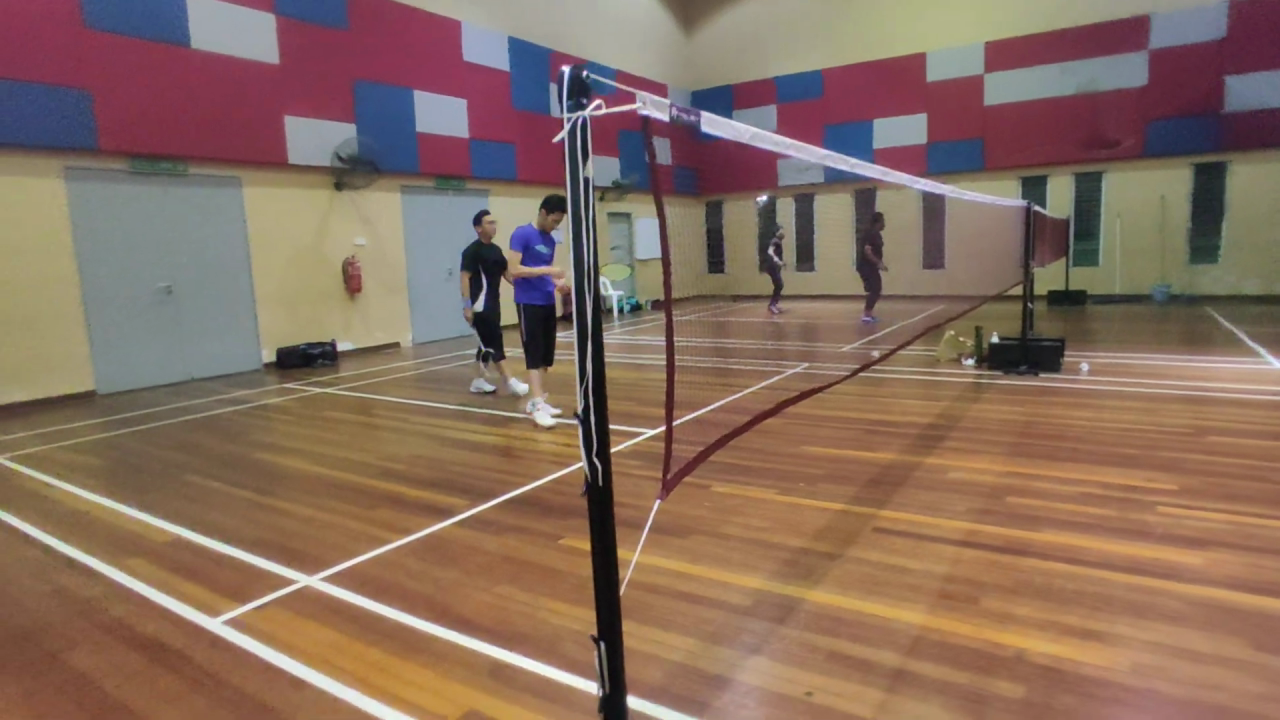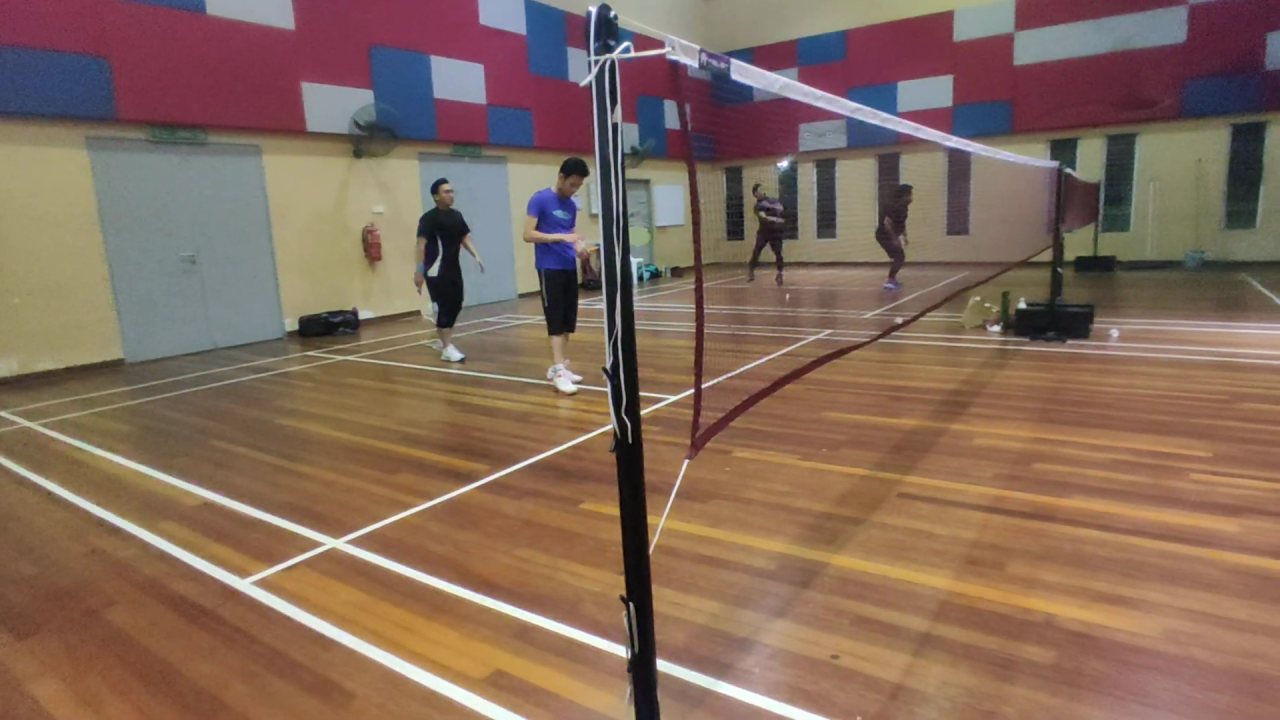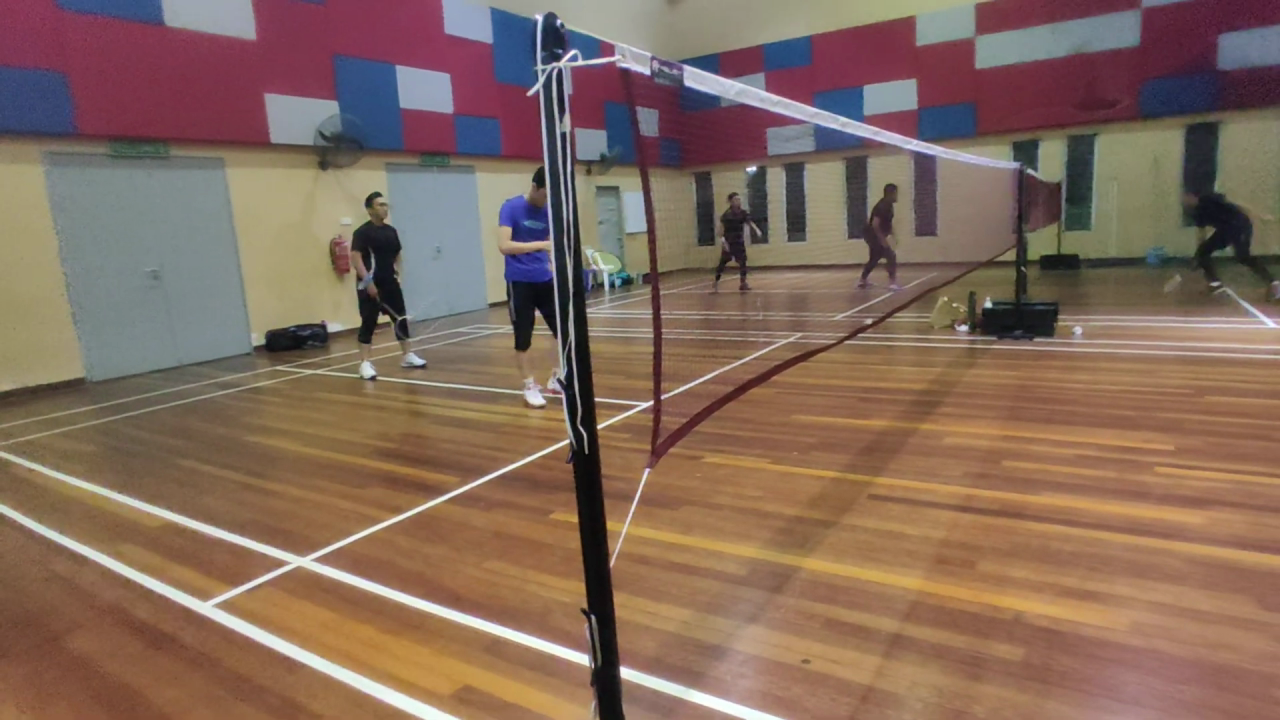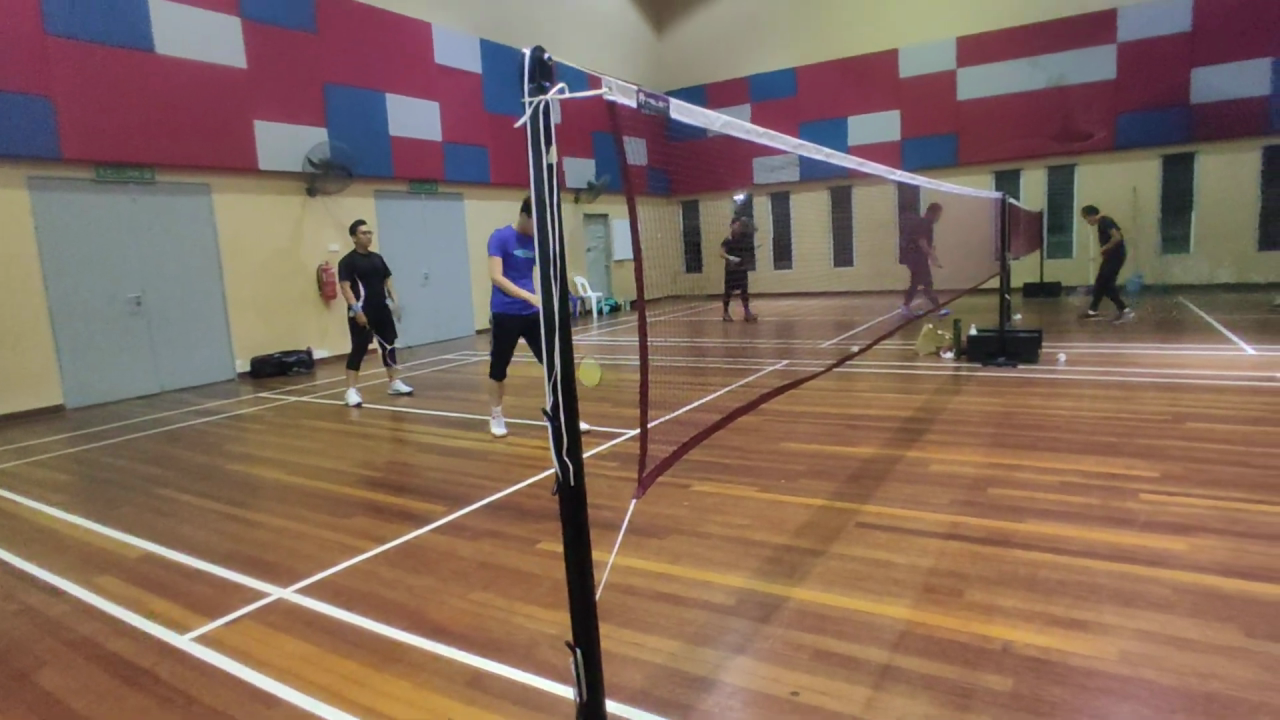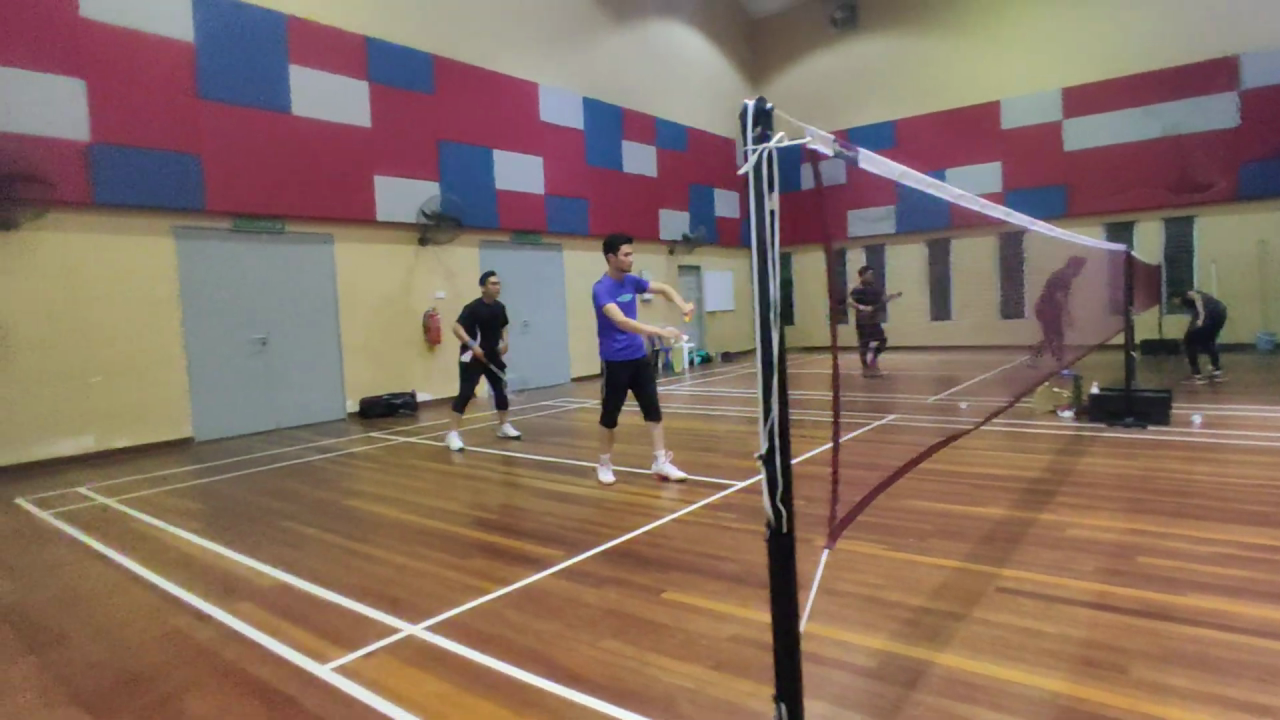
dt=1s
person 1, frame 1
left shoulder: (551, 240)
right shoulder: (522, 234)
right elbow: (514, 270)
left wrist: (558, 283)
right wrist: (547, 269)
left hip: (548, 303)
right hip: (529, 304)
left knee: (546, 355)
right knee: (534, 354)
left ankle: (538, 400)
right ankle: (537, 405)
person 1, frame 2
left shoulder: (571, 205)
right shoulder: (540, 199)
right elbow: (528, 234)
left wrist: (579, 248)
right wrist: (560, 236)
left hip: (569, 268)
right hip: (550, 269)
left knee: (568, 321)
right knee: (556, 321)
left ankle: (560, 366)
right ankle: (559, 373)
person 1, frame 3
left shoulder: (548, 213)
right shoulder: (511, 208)
right elbow: (504, 246)
left wrist: (555, 262)
right wrist: (540, 244)
left hip: (545, 280)
right hip: (520, 281)
right knee: (523, 336)
left ankle: (558, 379)
right ankle: (530, 386)
person 1, frame 4
left shoulder: (536, 242)
right shoulder: (499, 238)
right elbow: (496, 277)
right wrist: (529, 296)
left hip: (532, 313)
right hip: (505, 314)
right knee: (499, 368)
right ankle: (496, 416)
person 1, frame 5
left shoulder: (631, 281)
right shoulder: (601, 289)
left elbow: (663, 288)
right elbow: (620, 321)
left wrist: (681, 304)
right wrist: (660, 331)
left hip: (639, 357)
right hip: (615, 361)
left knee: (653, 409)
right knee: (609, 415)
left ankle: (661, 462)
right ankle: (604, 464)
person 2, frame 1
left shoulder: (496, 249)
right shoulder: (472, 251)
left elbow: (507, 273)
right elbow: (464, 278)
right wrist: (467, 305)
left hip: (492, 303)
right hip: (479, 305)
left knee: (488, 343)
right knee: (494, 341)
left ankle: (479, 381)
right ankle: (510, 382)
person 2, frame 2
left shoulder: (456, 215)
right shoulder: (429, 218)
left elbow: (465, 237)
right elbow: (421, 244)
left wrist: (476, 256)
right wrist: (419, 271)
left hip: (454, 269)
right hip: (437, 271)
left knee: (456, 306)
right knee: (445, 308)
left ankle: (445, 342)
right ankle: (447, 348)
person 2, frame 3
left shoulder: (391, 231)
right shoulder: (363, 232)
left elbow: (397, 255)
right elbow: (356, 258)
left wrist: (398, 275)
right wrist: (367, 281)
left hip: (391, 284)
right hip: (371, 286)
left knee: (401, 319)
right knee: (369, 323)
left ankle: (408, 356)
right ankle: (365, 364)
person 2, frame 4
left shoulder: (377, 258)
right shoulder: (348, 261)
left elbow: (387, 281)
right elbow: (345, 287)
left wrist: (394, 302)
right wrist: (356, 309)
left hip: (382, 310)
right hip: (361, 313)
left knee: (389, 346)
right knee: (359, 350)
left ankle: (394, 383)
right ankle: (351, 391)
person 2, frame 5
left shoulder: (500, 307)
right shoulder: (473, 308)
left elbow: (503, 327)
right elbow: (456, 328)
left wrist: (504, 342)
right wrist: (472, 344)
left hip: (492, 356)
right hip: (471, 357)
left knee: (500, 390)
right knee: (466, 393)
left ankle: (504, 426)
right ankle: (453, 434)
